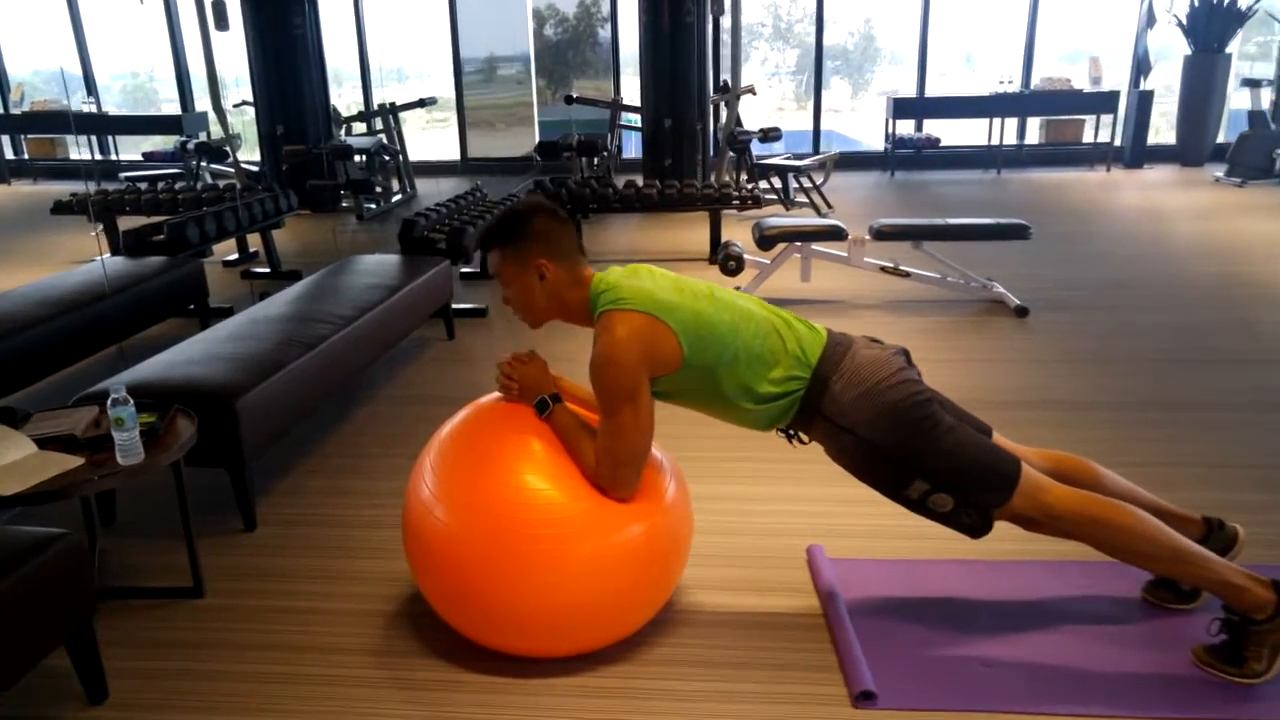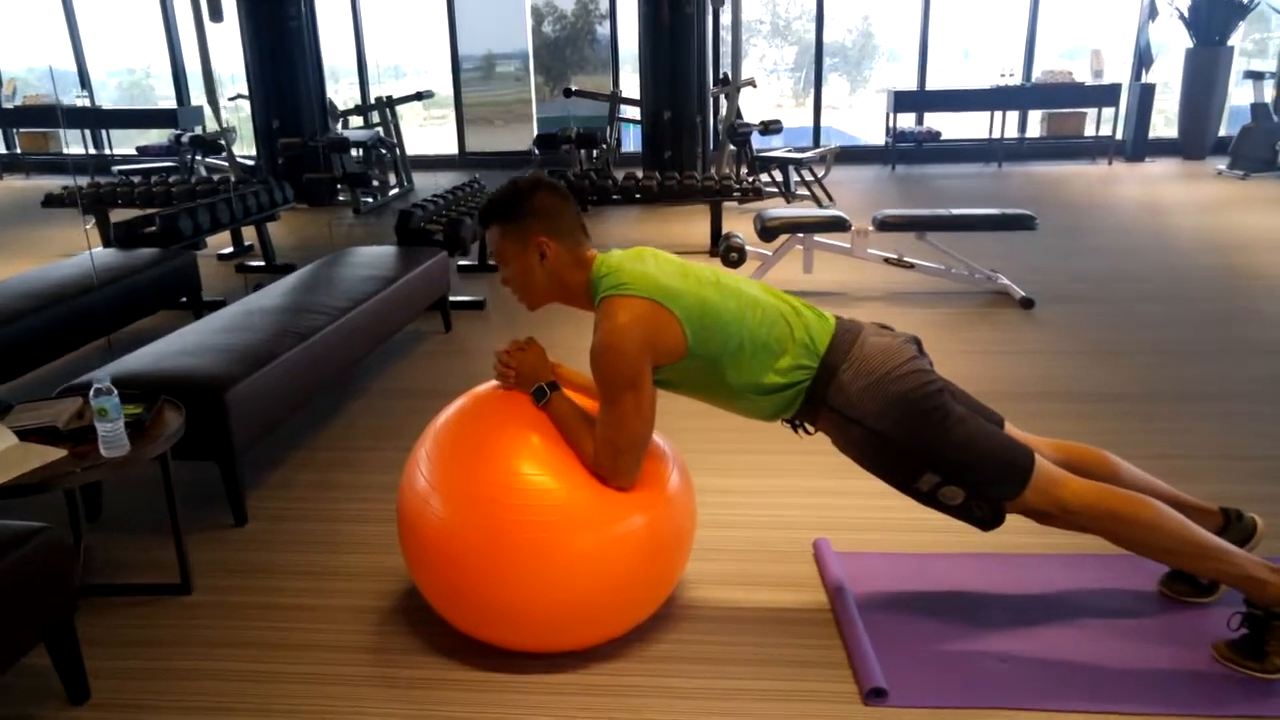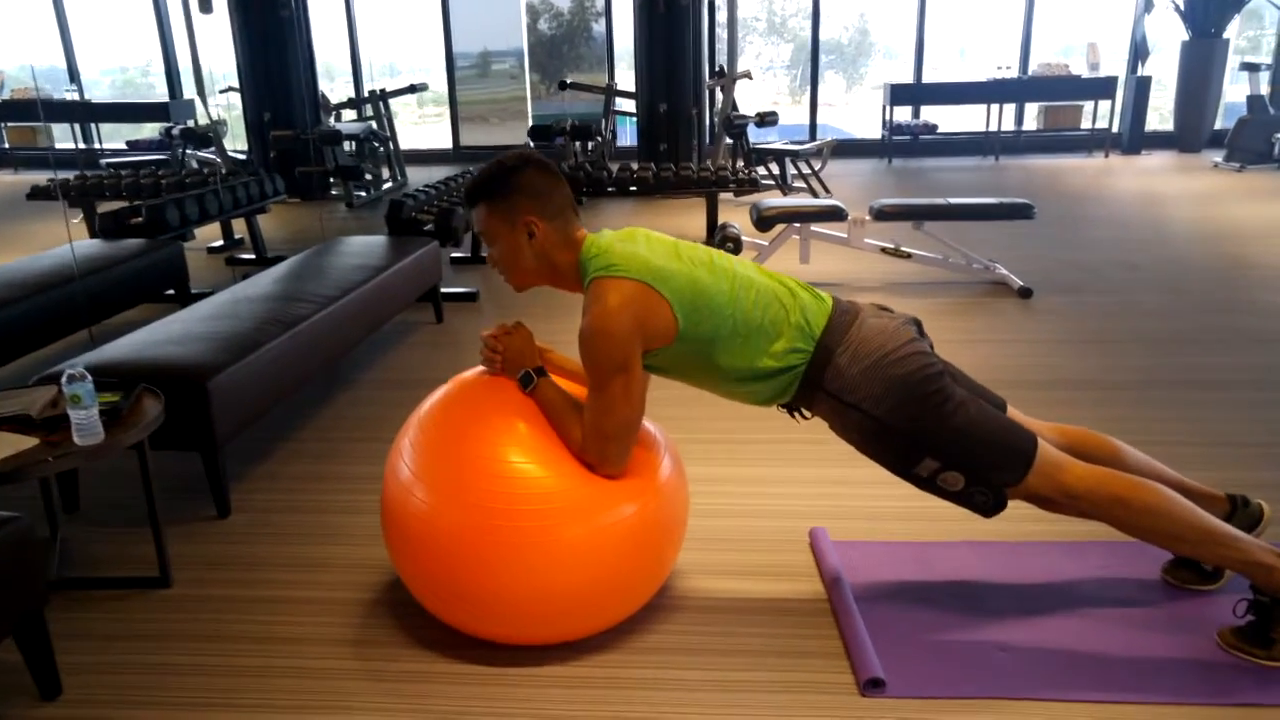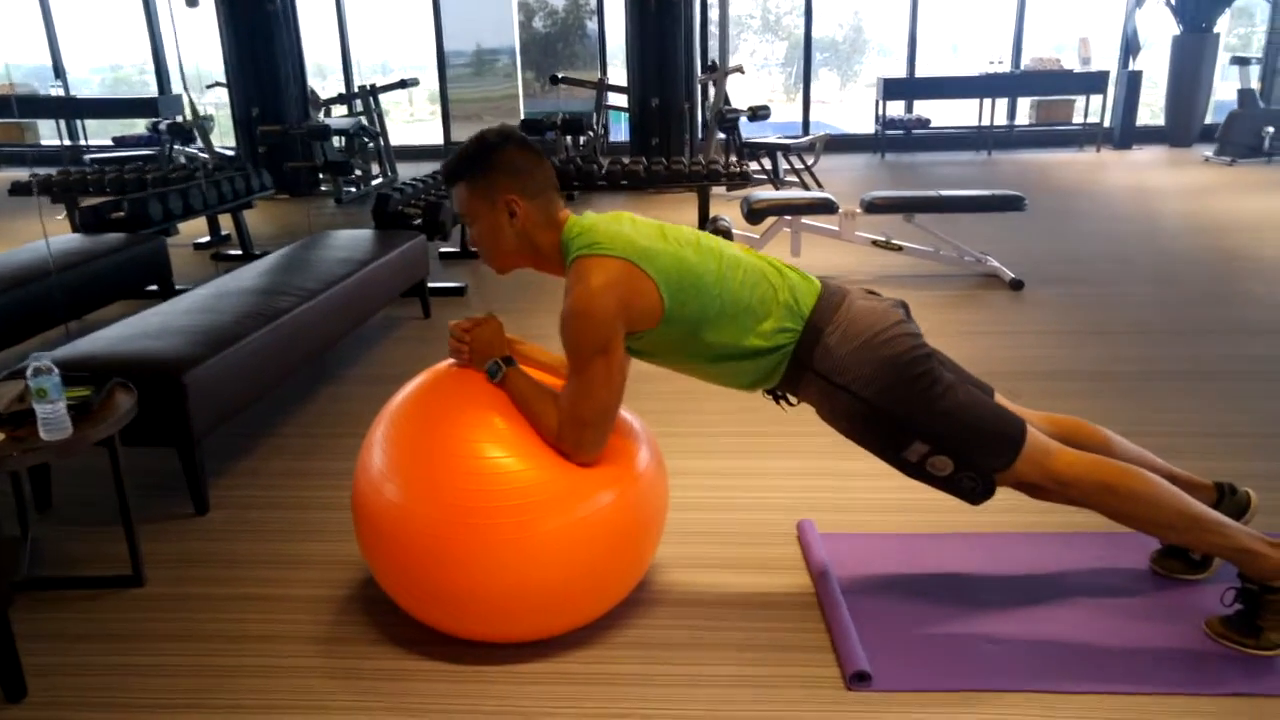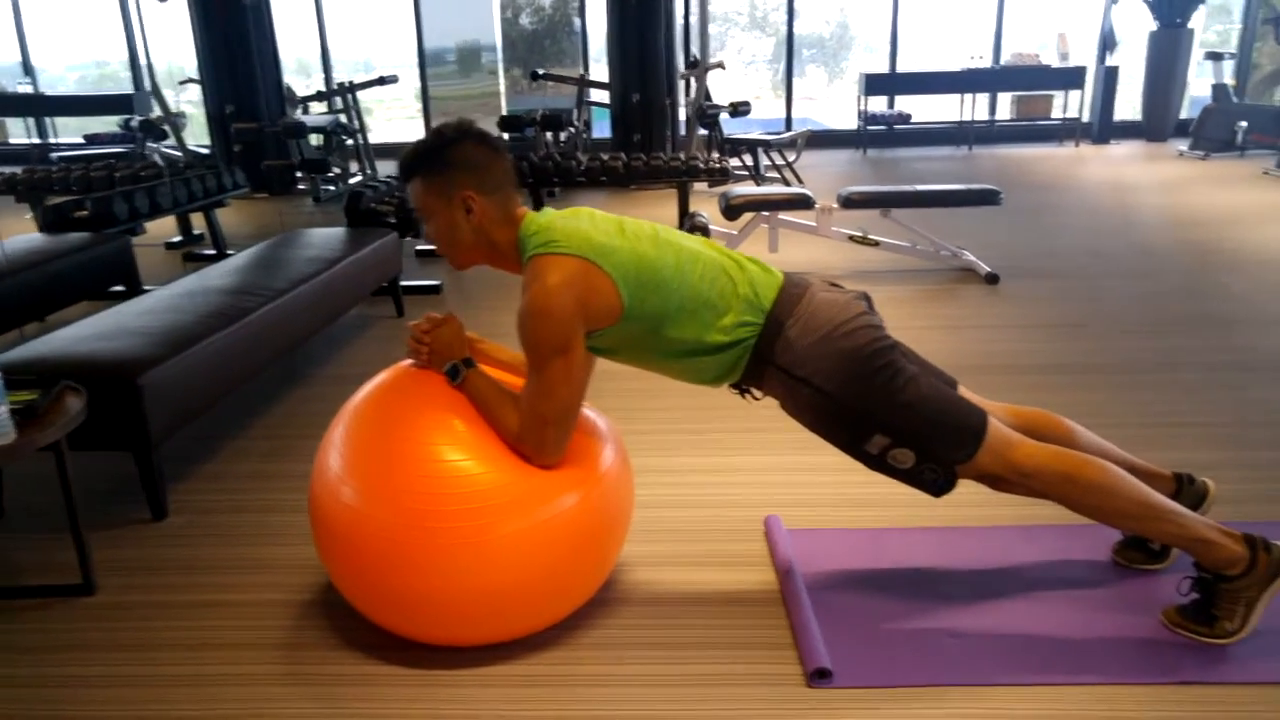
dt=0.2s
person 1, frame 1
left shoulder: (618, 339)
right shoulder: (625, 281)
left elbow: (619, 478)
right elbow: (633, 411)
left wrist: (545, 402)
right wrist: (555, 386)
left hip: (853, 407)
right hip: (853, 368)
left knee: (1042, 503)
right knee: (1025, 466)
right ankle: (1196, 531)
person 1, frame 2
left shoulder: (620, 325)
right shoulder: (627, 266)
left elbow: (619, 468)
right elbow: (635, 398)
left wrist: (544, 389)
right wrist: (555, 376)
left hip: (859, 395)
right hip: (861, 356)
left knee: (1055, 496)
right knee: (1036, 458)
right ankle: (1214, 522)
person 1, frame 3
left shoulder: (610, 307)
right shoulder: (617, 247)
left elbow: (607, 454)
right elbow: (623, 389)
left wrist: (530, 374)
right wrist: (542, 358)
left hip: (858, 379)
right hip: (858, 339)
left knee: (1059, 483)
right knee: (1040, 442)
person 1, frame 4
left shoulder: (593, 289)
right shoulder: (600, 231)
left elbow: (583, 441)
right elbow: (602, 378)
left wrist: (500, 365)
right wrist: (514, 351)
left hip: (845, 359)
right hip: (843, 323)
left knee: (1044, 468)
right knee: (1027, 433)
right ankle: (1206, 496)
person 1, frame 5
left shoulder: (551, 285)
right shoulder: (561, 228)
left elbow: (544, 442)
right elbow: (565, 372)
left wrist: (458, 367)
right wrist: (469, 349)
left hip: (808, 353)
right hip: (804, 314)
left knee: (1006, 460)
right knee: (989, 426)
right ankle: (1168, 487)
